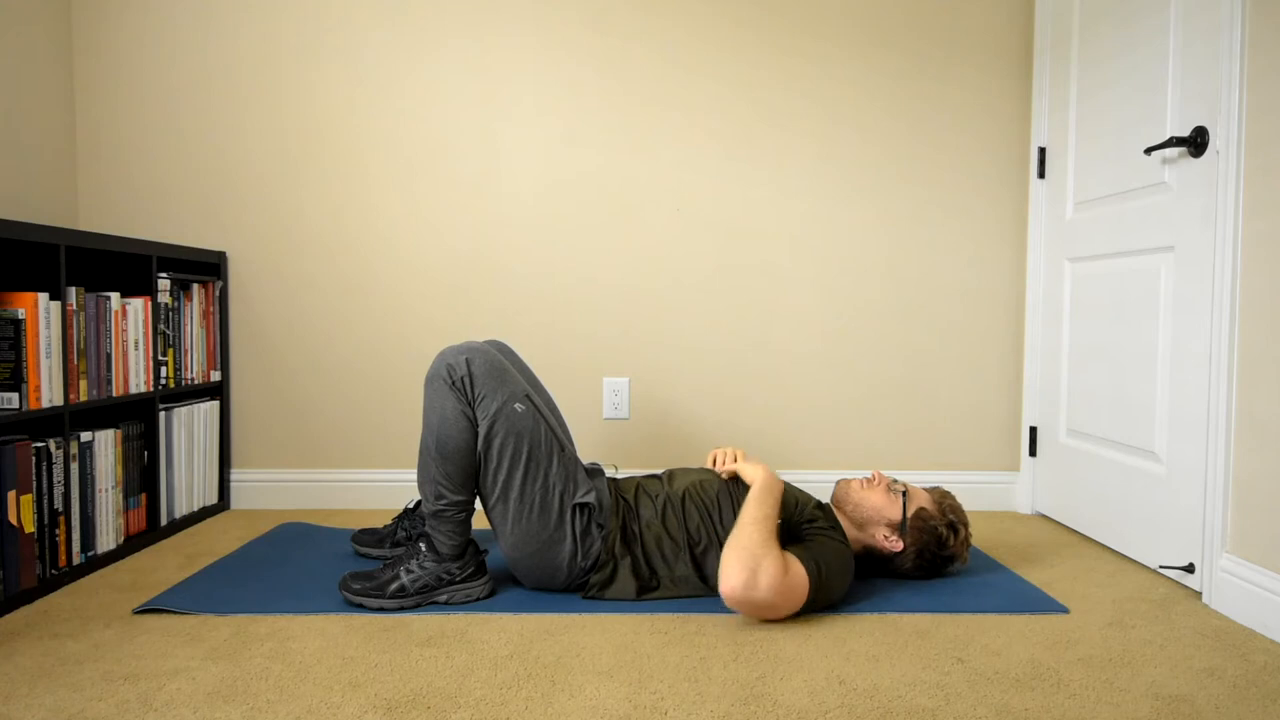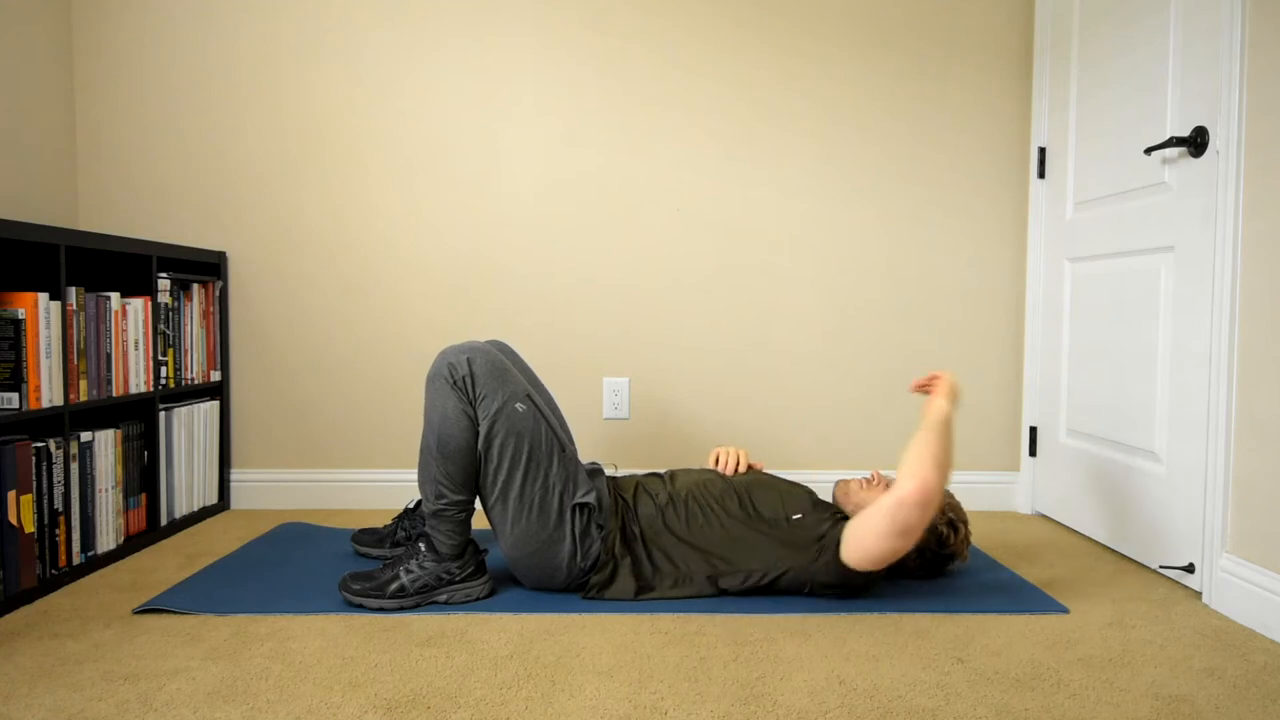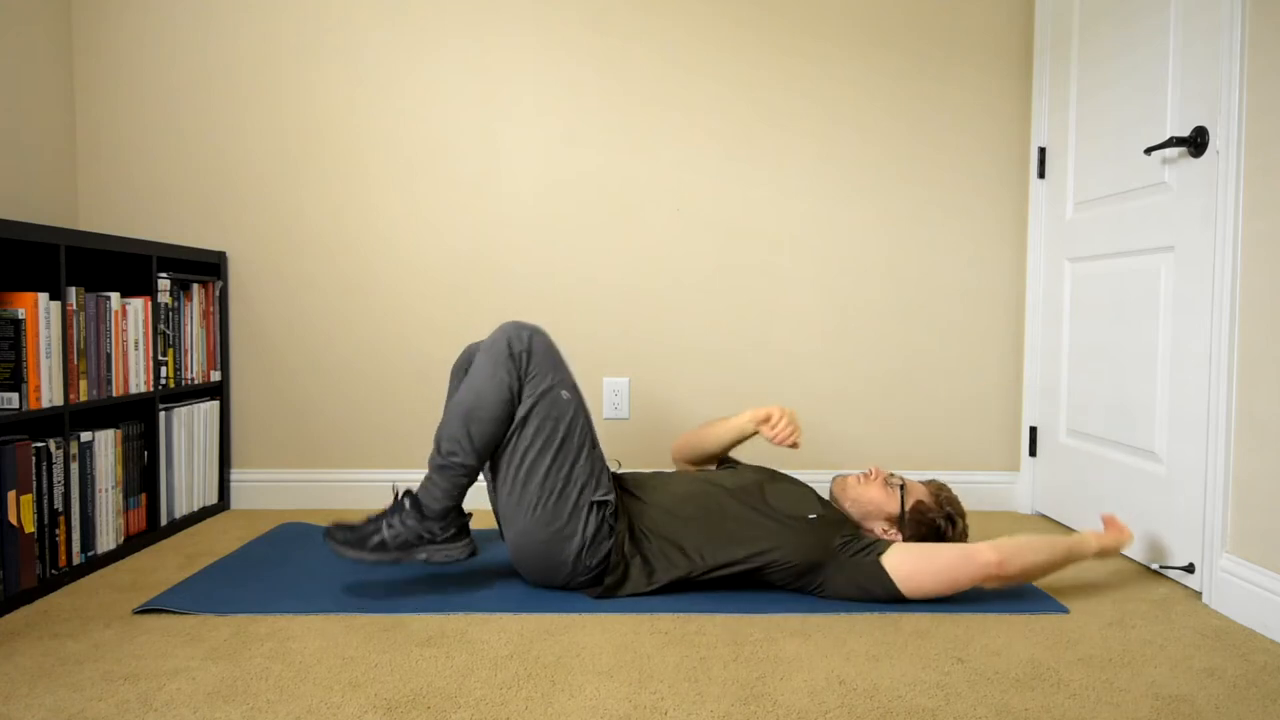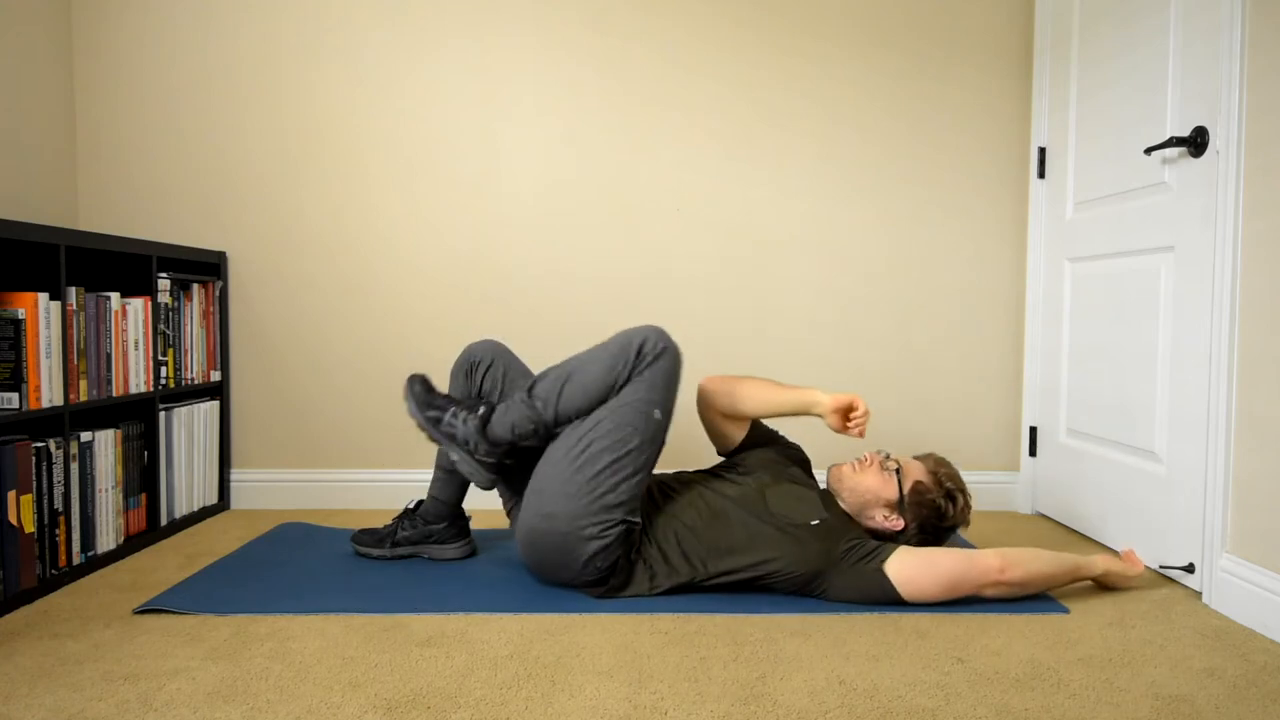
dt=0.4s
person 1, frame 1
left shoulder: (827, 559)
right shoulder: (805, 513)
left elbow: (743, 585)
left wrist: (765, 485)
right wrist: (733, 463)
left hip: (572, 542)
right hip: (598, 500)
left knee: (463, 369)
right knee: (487, 357)
left ankle: (445, 562)
right ankle: (428, 523)
person 1, frame 2
left shoulder: (840, 560)
right shoulder: (813, 520)
left elbow: (913, 499)
left wrist: (940, 411)
right wrist: (733, 461)
left hip: (574, 543)
right hip: (600, 501)
left knee: (465, 368)
right knee: (488, 359)
left ankle: (445, 561)
right ankle: (430, 522)
person 1, frame 3
left shoulder: (843, 553)
right shoulder: (793, 501)
left elbow: (985, 562)
right elbow: (685, 455)
right wrist: (752, 422)
left hip: (578, 543)
right hip: (610, 503)
left knee: (517, 346)
right knee: (487, 361)
left ankle: (429, 519)
right ankle: (438, 514)
person 1, frame 4
left shoulder: (844, 554)
right shoulder: (786, 471)
left elbow: (990, 570)
right elbow: (714, 397)
right wrist: (815, 401)
left hip: (578, 541)
right hip: (556, 515)
left knee: (651, 348)
right knee: (485, 357)
left ankle: (483, 436)
right ankle: (438, 522)
